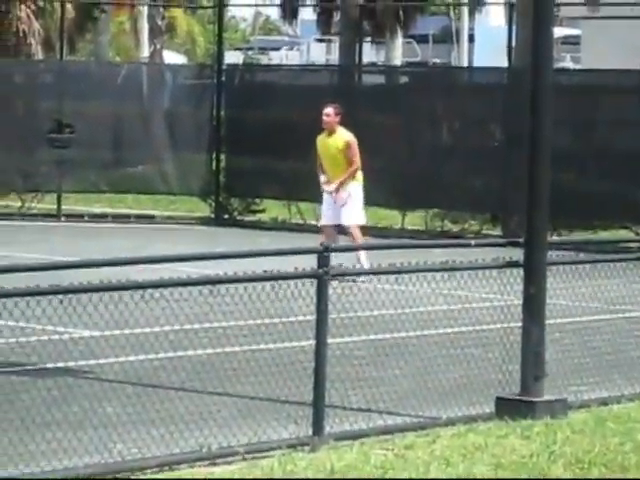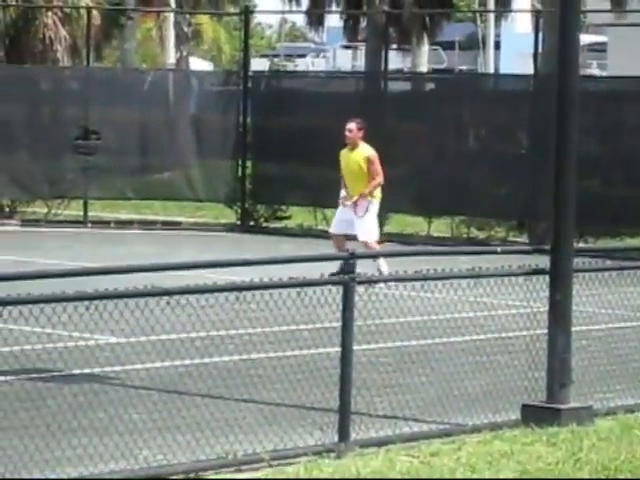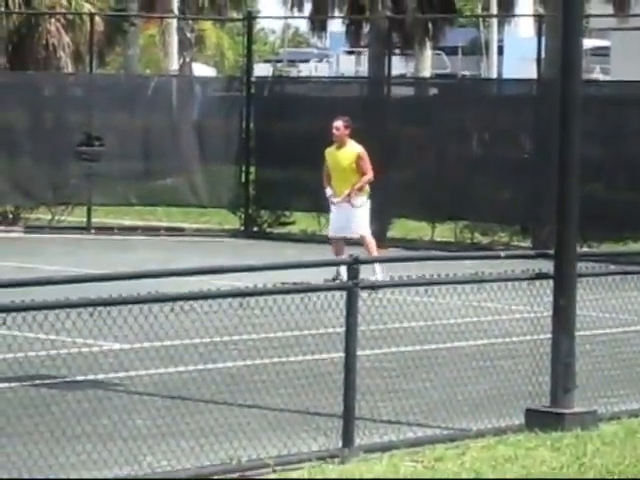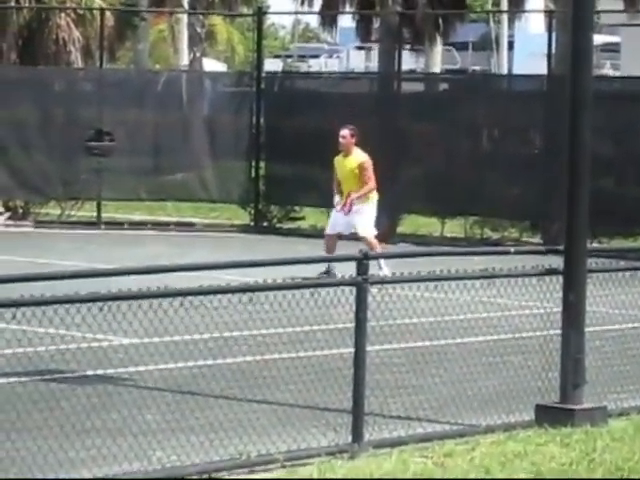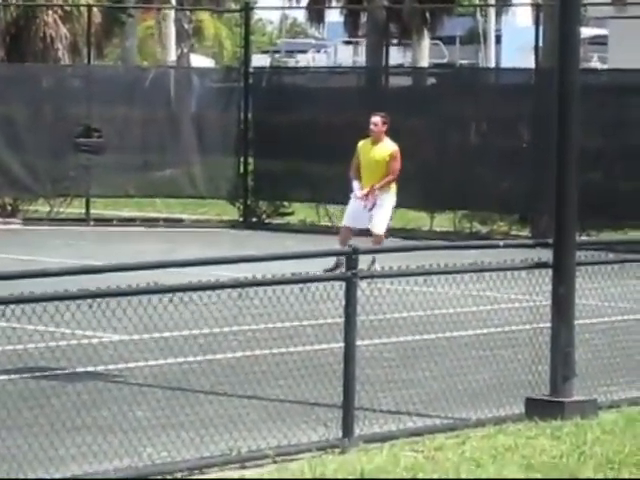
dt=0.3s
person 1, frame 1
left shoulder: (347, 139)
right shoulder: (320, 139)
left elbow: (356, 165)
left wrist: (339, 183)
right wrist: (322, 178)
left hip: (349, 186)
right hip: (331, 188)
left knee: (351, 225)
right knee: (327, 226)
left ankle: (363, 263)
person 1, frame 2
left shoulder: (369, 154)
right shoulder: (343, 153)
left elbow: (379, 179)
left wrist: (362, 196)
right wrist: (343, 192)
left hip: (367, 202)
right hip: (350, 202)
left knee: (366, 240)
right knee: (335, 233)
left ankle: (384, 273)
right ankle: (346, 265)
person 1, frame 3
left shoulder: (357, 151)
right shoulder: (329, 152)
left elbow: (369, 175)
right elbow: (326, 175)
left wrist: (355, 190)
right wrist: (328, 189)
left hip: (356, 199)
right hip: (338, 199)
left knee: (363, 233)
right knee: (335, 237)
left ankle: (377, 271)
right ankle: (341, 274)
person 1, frame 4
left shoulder: (362, 160)
right shoulder: (338, 160)
left elbow: (371, 185)
left wrist: (353, 198)
right wrist: (337, 197)
left hip: (364, 203)
right hip: (344, 204)
left knee: (365, 235)
right knee: (329, 235)
left ankle: (382, 267)
right ankle: (330, 268)
person 1, frame 5
left shoulder: (392, 150)
right shoulder: (361, 145)
left elbow: (392, 176)
right elbow: (354, 169)
left wrist: (372, 190)
right wrist: (356, 186)
left hip: (383, 194)
right hip: (359, 193)
left knee: (377, 231)
right knee: (346, 227)
left ankle: (374, 263)
right ankle: (340, 260)
